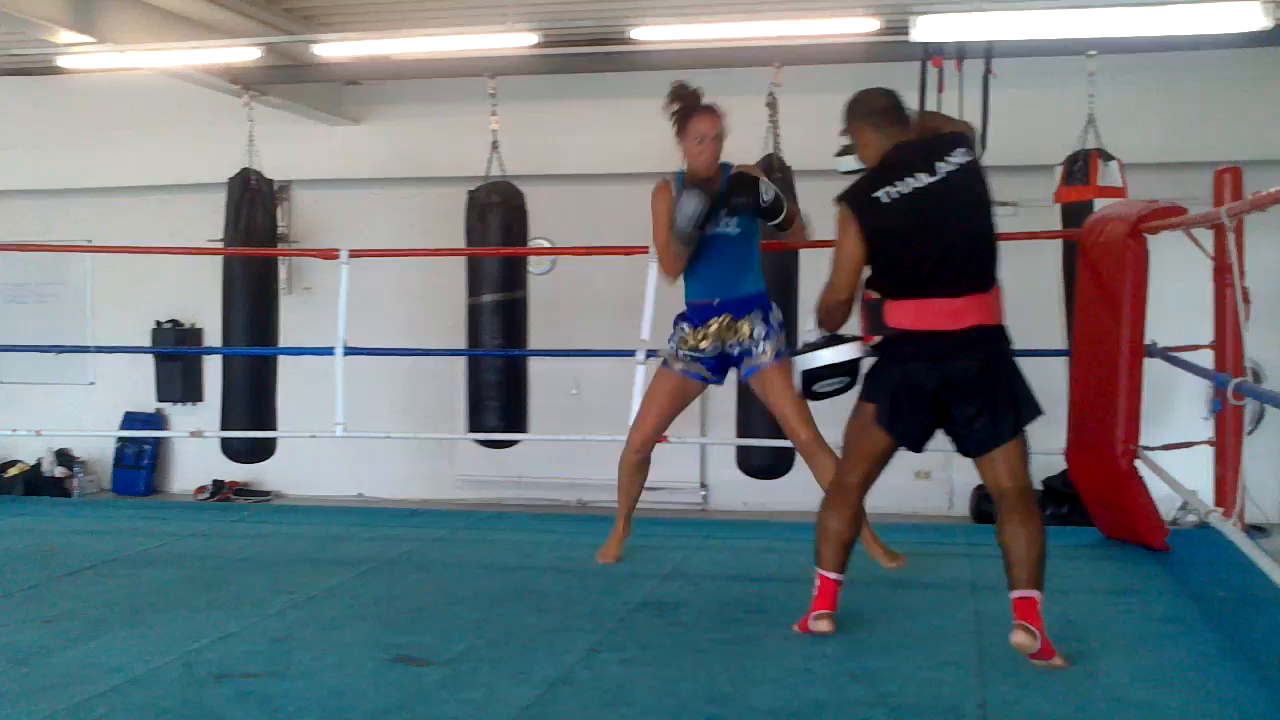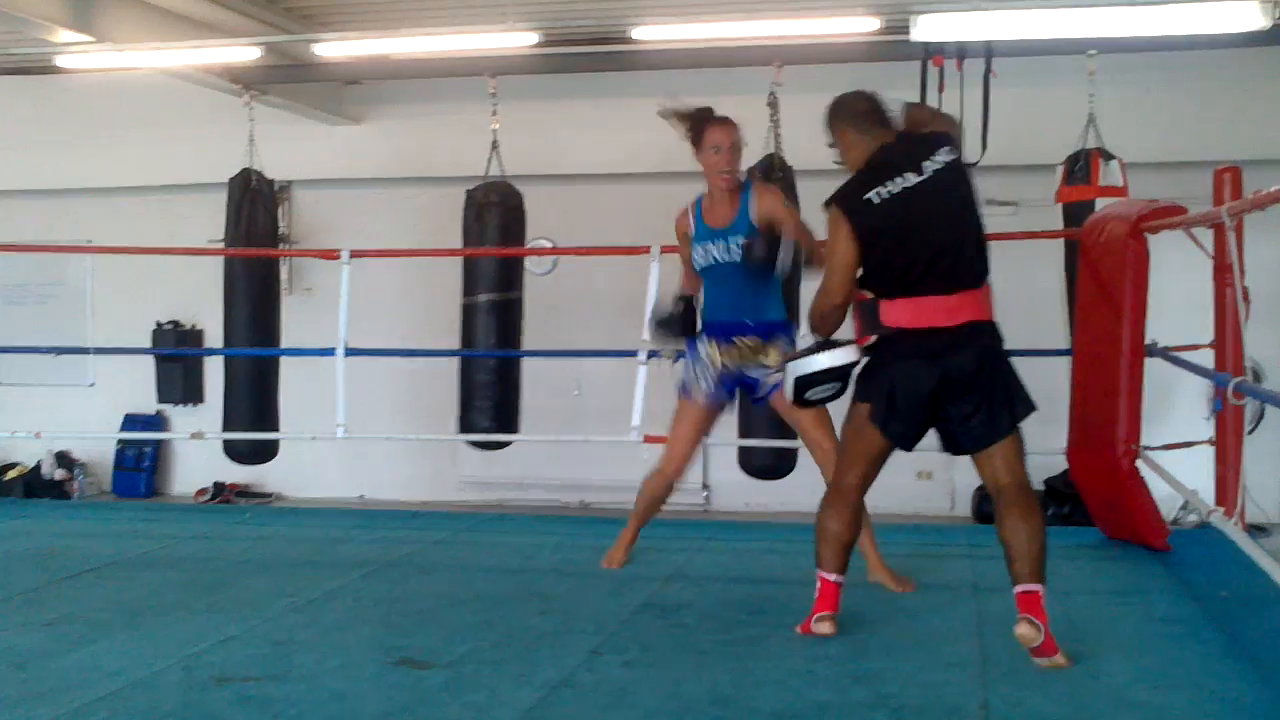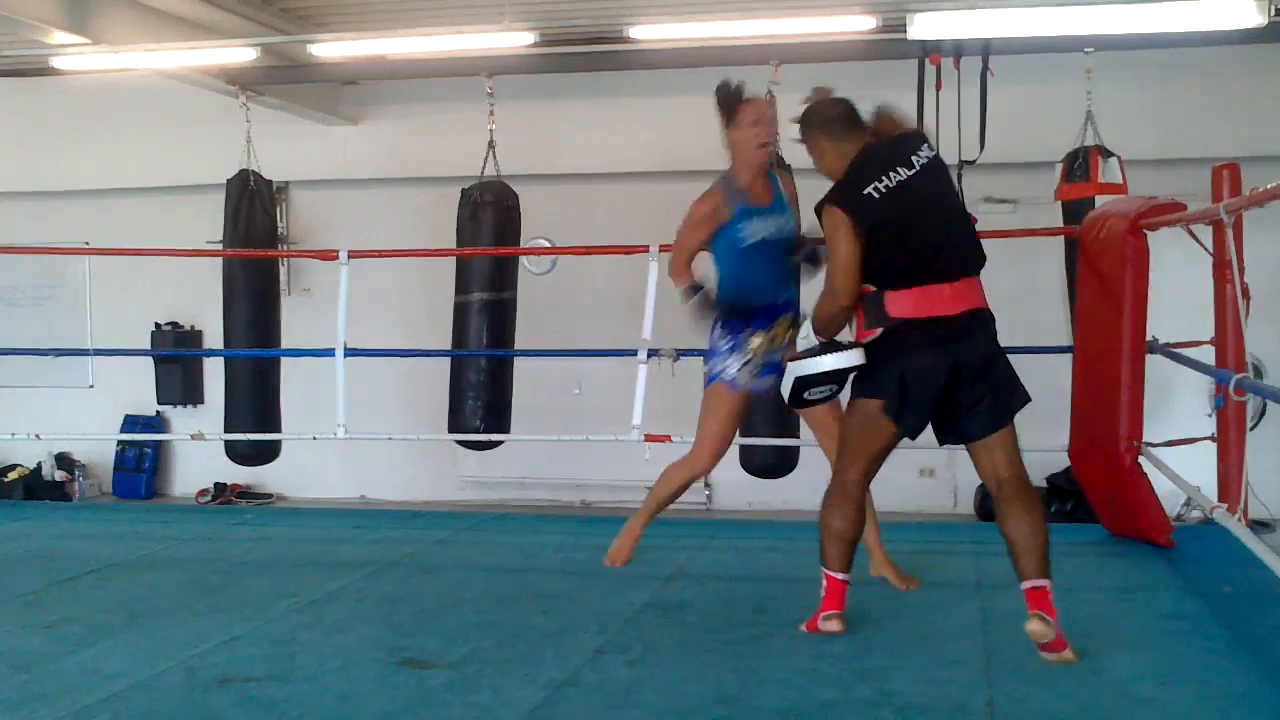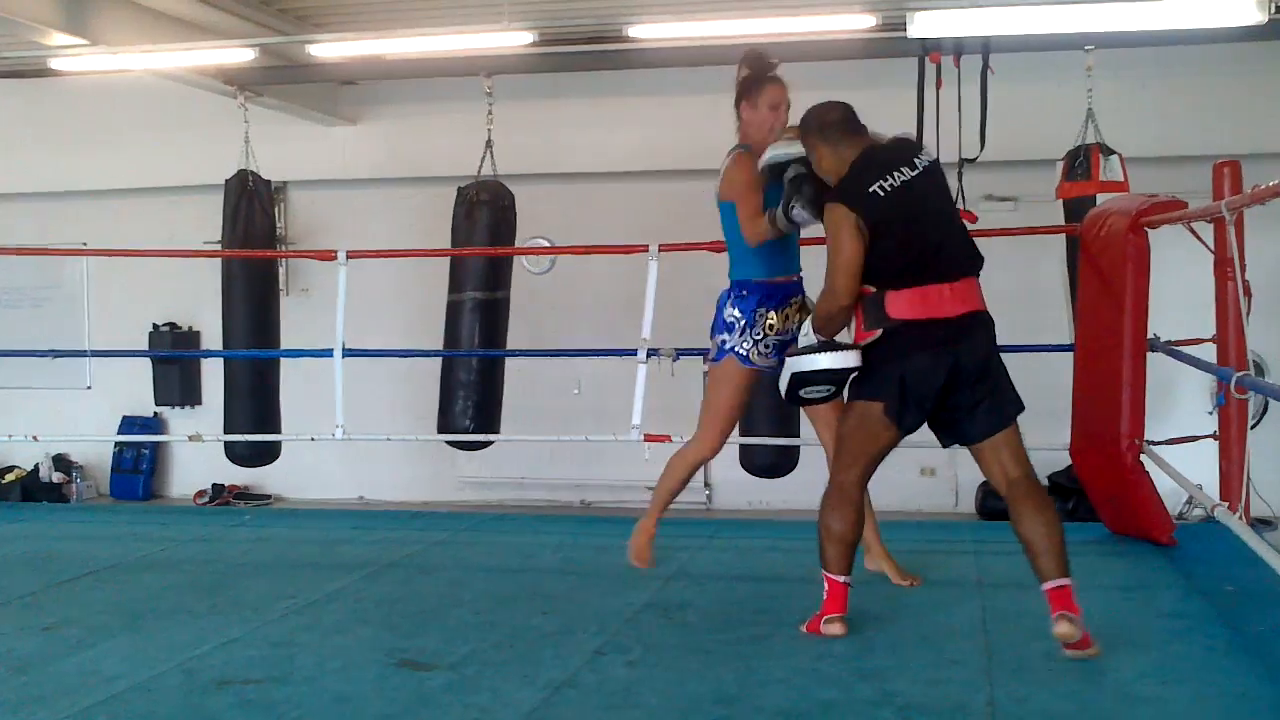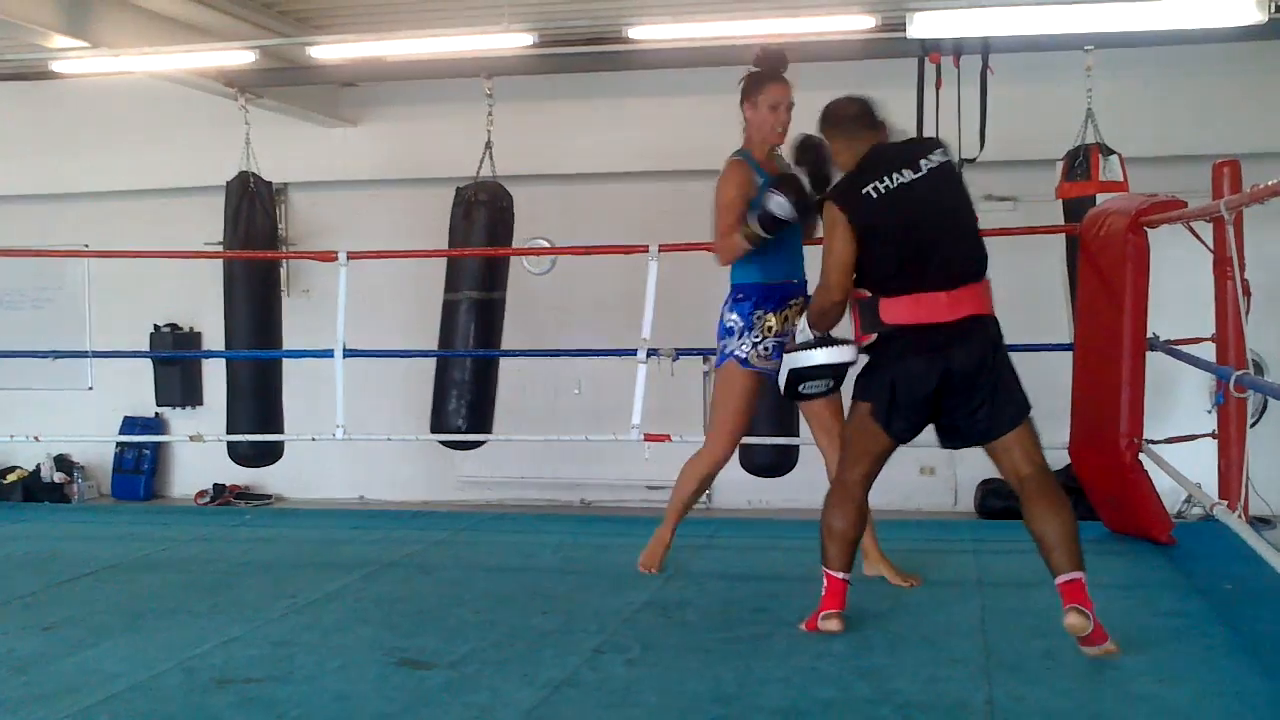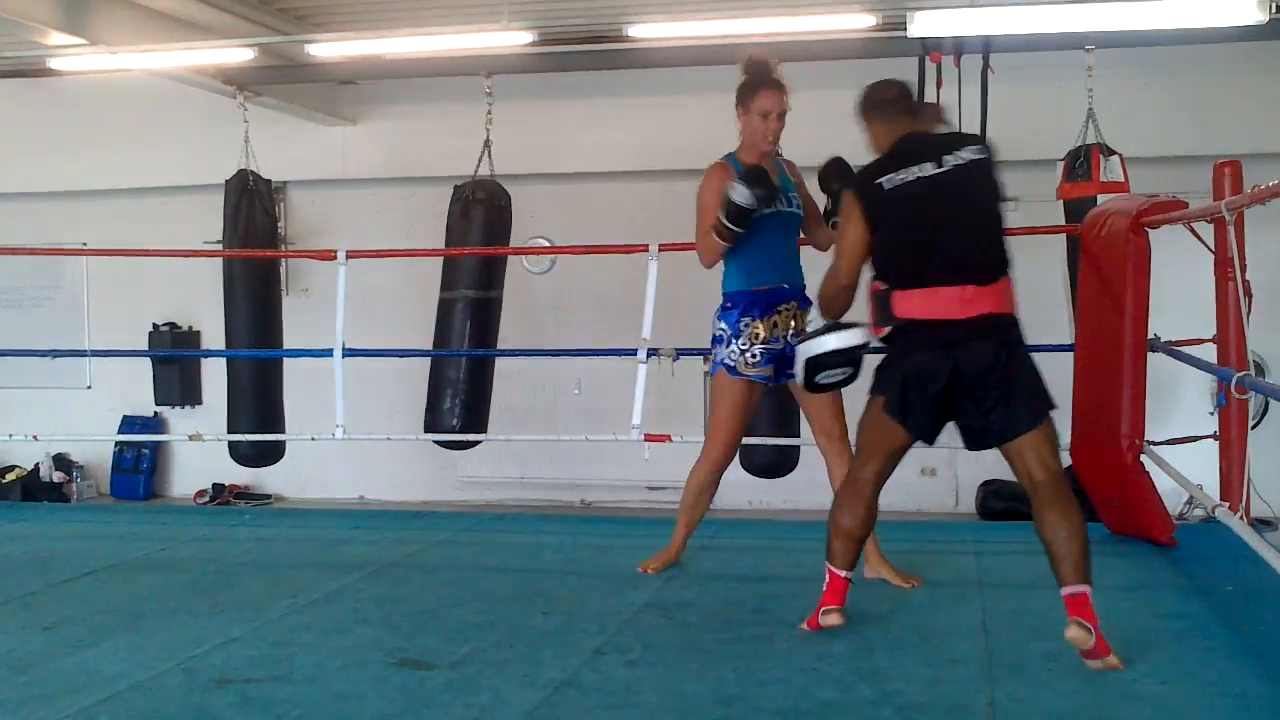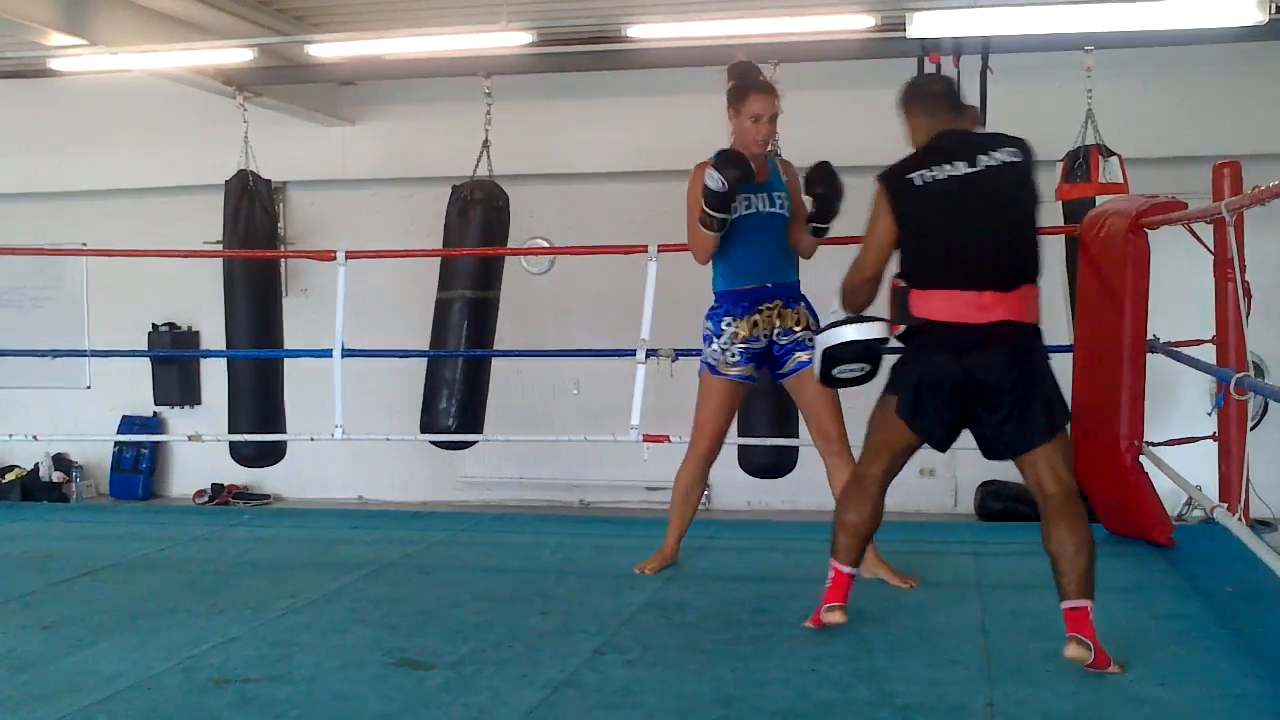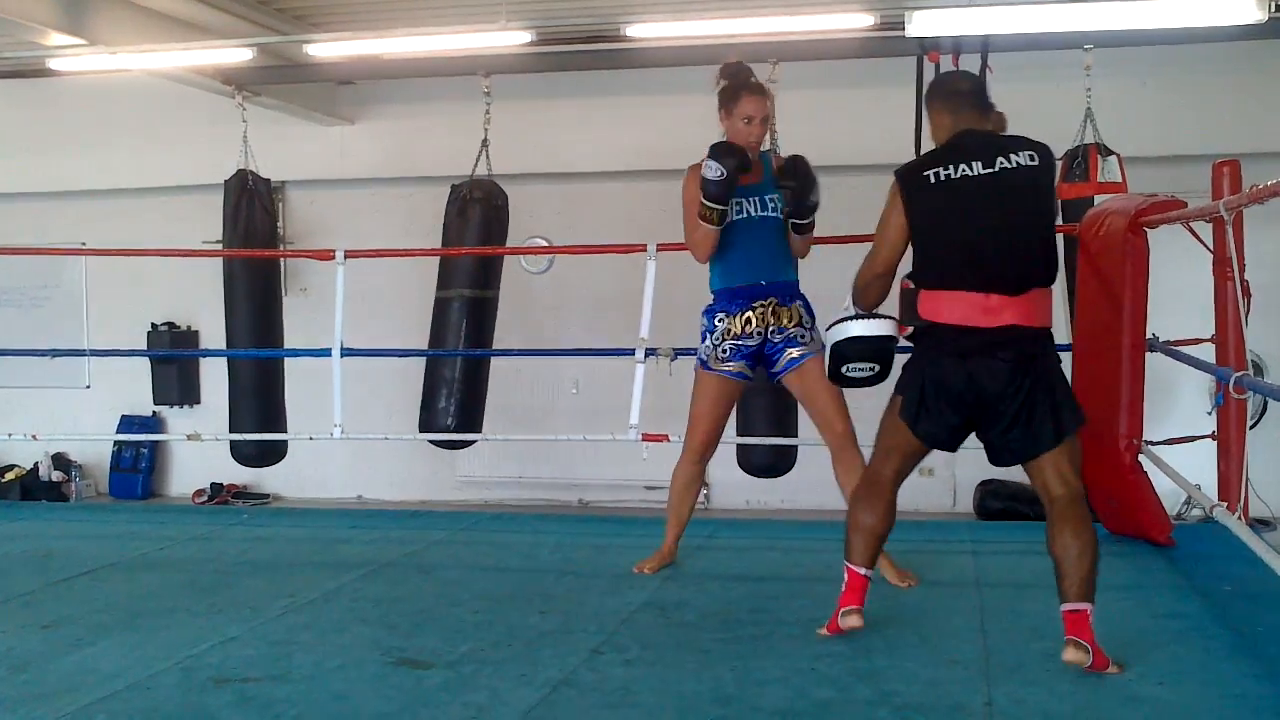
dt=0.1s
person 1, frame 1
left shoulder: (860, 200)
right shoulder: (959, 149)
left elbow: (841, 295)
left wrist: (825, 328)
right wrist: (912, 124)
left hip: (906, 354)
right hip: (978, 349)
left knee: (850, 481)
right knee: (1013, 490)
left ankle: (822, 607)
right ankle: (1028, 620)
person 1, frame 2
left shoulder: (849, 203)
right shoulder: (943, 149)
left elbow: (833, 299)
left wrist: (815, 334)
left hip: (900, 354)
right hip: (972, 347)
left knee: (847, 483)
right knee: (1010, 485)
left ankle: (824, 608)
right ankle: (1032, 613)
person 1, frame 3
left shoulder: (841, 204)
right shoulder: (917, 148)
left elbow: (840, 301)
left wrist: (812, 335)
left hip: (902, 346)
right hip: (970, 336)
left knee: (849, 478)
right knee: (1008, 480)
left ankle: (830, 607)
right ankle: (1042, 610)
person 1, frame 4
left shoulder: (845, 201)
right shoulder: (917, 156)
left elbow: (840, 300)
left wrist: (811, 333)
left hip: (901, 348)
right hip: (968, 338)
left knee: (846, 479)
right knee: (1016, 479)
left ankle: (832, 609)
right ankle: (1064, 610)
person 1, frame 5
left shoulder: (846, 199)
right shoulder: (937, 157)
left elbow: (831, 296)
left wrist: (810, 329)
left hip: (902, 351)
right hip: (974, 342)
left knee: (851, 479)
right knee: (1030, 476)
left ankle: (830, 606)
right ankle: (1078, 605)
person 1, frame 6
left shoulder: (867, 187)
right shoulder: (976, 152)
left elbow: (842, 282)
left wrist: (826, 317)
left hip: (918, 345)
right hip: (992, 340)
left knee: (864, 476)
right knee: (1045, 479)
left ankle: (831, 602)
right ankle: (1082, 617)
person 1, frame 7
left shoulder: (902, 181)
right shoulder: (1016, 154)
left elbow: (866, 274)
left wrist: (848, 321)
left hip: (933, 349)
right hip: (1011, 347)
left knee: (871, 473)
right knee: (1058, 493)
left ankle: (834, 600)
right ankle: (1080, 632)
person 1, frame 8
left shoulder: (916, 178)
right shoulder: (1038, 158)
left elbow: (878, 271)
left wrist: (860, 318)
left hip: (942, 352)
right hip: (1020, 353)
left knee: (881, 475)
right knee: (1064, 494)
left ankle: (850, 602)
right ankle: (1080, 634)
person 2, frame 1
left shoulder: (742, 179)
right shoulder: (667, 193)
left elbow: (798, 233)
right elbow: (671, 263)
left wrist: (767, 201)
right wrist: (686, 218)
left hip: (753, 322)
right hip: (696, 328)
left knee: (804, 435)
right knee: (641, 436)
left ankle: (868, 539)
right ankle: (620, 530)
person 2, frame 2
left shoulder: (764, 198)
right shoulder: (688, 217)
left elbow: (814, 252)
left wrist: (777, 252)
right wrist: (682, 308)
left hip: (772, 345)
right hip: (713, 348)
left knee: (831, 454)
right knee: (672, 464)
left ankle: (873, 561)
right ankle: (627, 537)
person 2, frame 3
left shoulder: (783, 181)
right shoulder: (720, 198)
left elbow: (792, 245)
right elbow: (679, 259)
right wrist: (701, 300)
left hip: (789, 326)
right hip: (742, 336)
left knee: (840, 442)
right knee: (706, 457)
left ankle: (877, 557)
right ankle: (633, 529)
person 2, frame 4
right shoulder: (741, 165)
right elbow: (753, 233)
left wrist: (810, 198)
right wrist: (799, 199)
left hip: (792, 308)
right hip: (750, 310)
left knee: (837, 432)
right knee: (710, 438)
left ankle: (876, 552)
right ankle: (649, 522)
person 2, frame 5
left shoulder: (781, 164)
right shoulder: (737, 170)
left elbow: (810, 232)
right elbow: (726, 251)
left wrist: (815, 201)
right wrist: (773, 215)
left hip: (797, 309)
right hip: (752, 311)
left knee: (833, 435)
right knee: (722, 445)
left ankle: (872, 555)
right ankle: (663, 536)
person 2, frame 6
left shoulder: (787, 170)
right shoulder: (720, 174)
left elbow: (821, 240)
right elbow: (707, 255)
right wrist: (736, 210)
left hip: (797, 314)
right hip: (745, 318)
left knee: (835, 440)
right knee: (719, 451)
left ankle: (872, 558)
right ankle: (675, 545)
person 2, frame 7
left shoulder: (784, 170)
right shoulder: (707, 174)
left elbow: (805, 249)
right elbow: (699, 251)
left wrist: (824, 210)
right wrist: (719, 198)
left hip: (792, 316)
right hip: (733, 319)
left knee: (834, 439)
right knee: (703, 448)
left ankle: (871, 557)
right ankle: (670, 546)
person 2, frame 8
left shoulder: (779, 169)
right shoulder: (701, 174)
left elbow: (799, 249)
right elbow: (700, 251)
left wrist: (805, 204)
right wrist: (717, 189)
left hip: (788, 313)
right hip: (730, 317)
left knee: (841, 435)
right knee: (698, 445)
left ankle: (875, 554)
right ankle: (668, 546)
